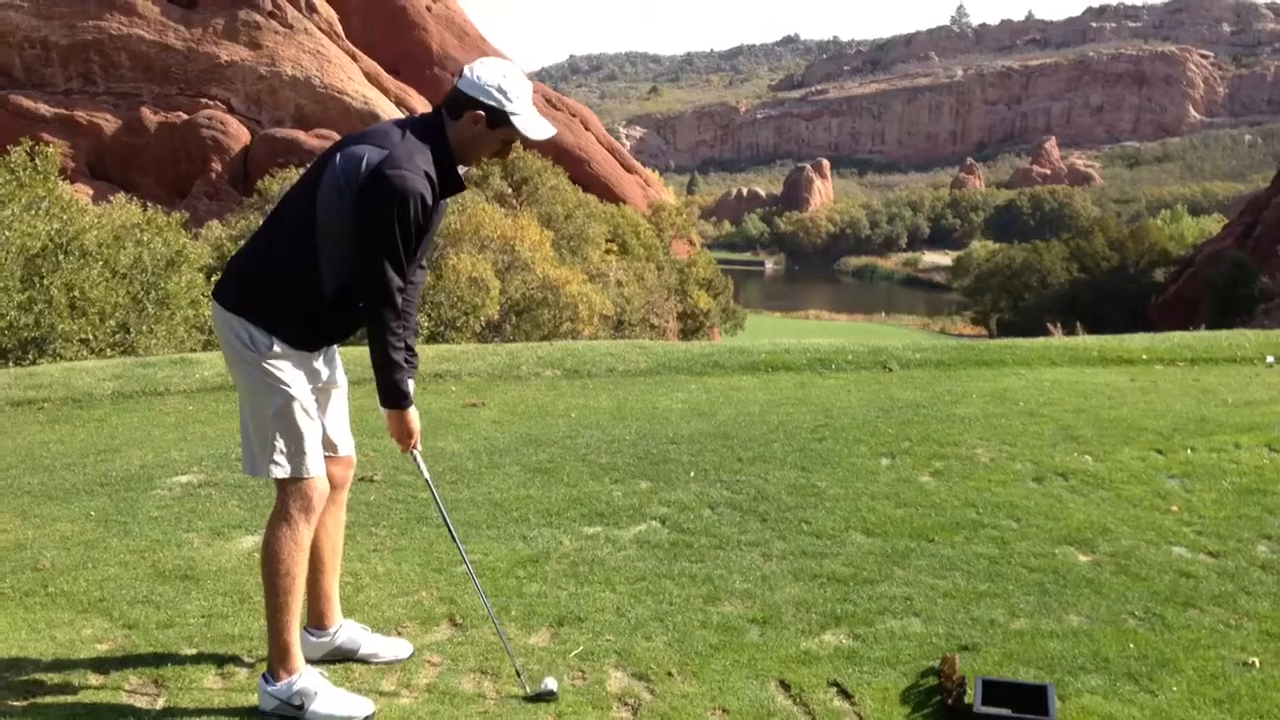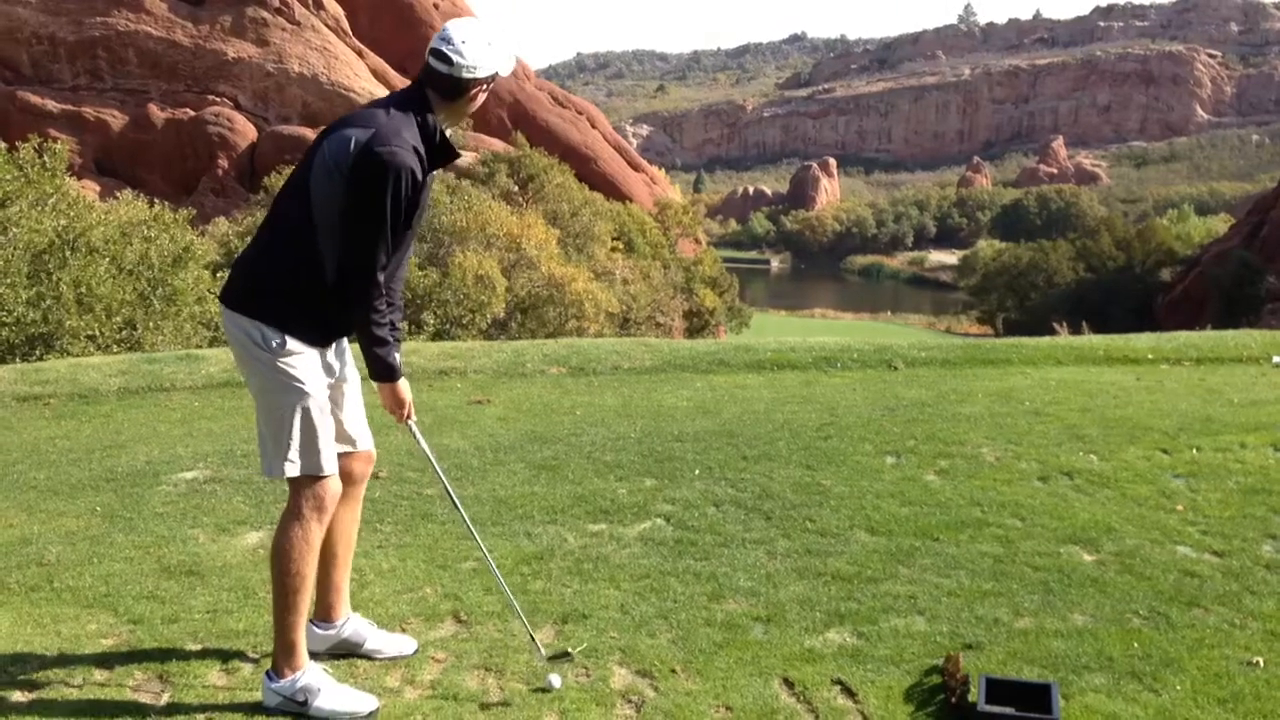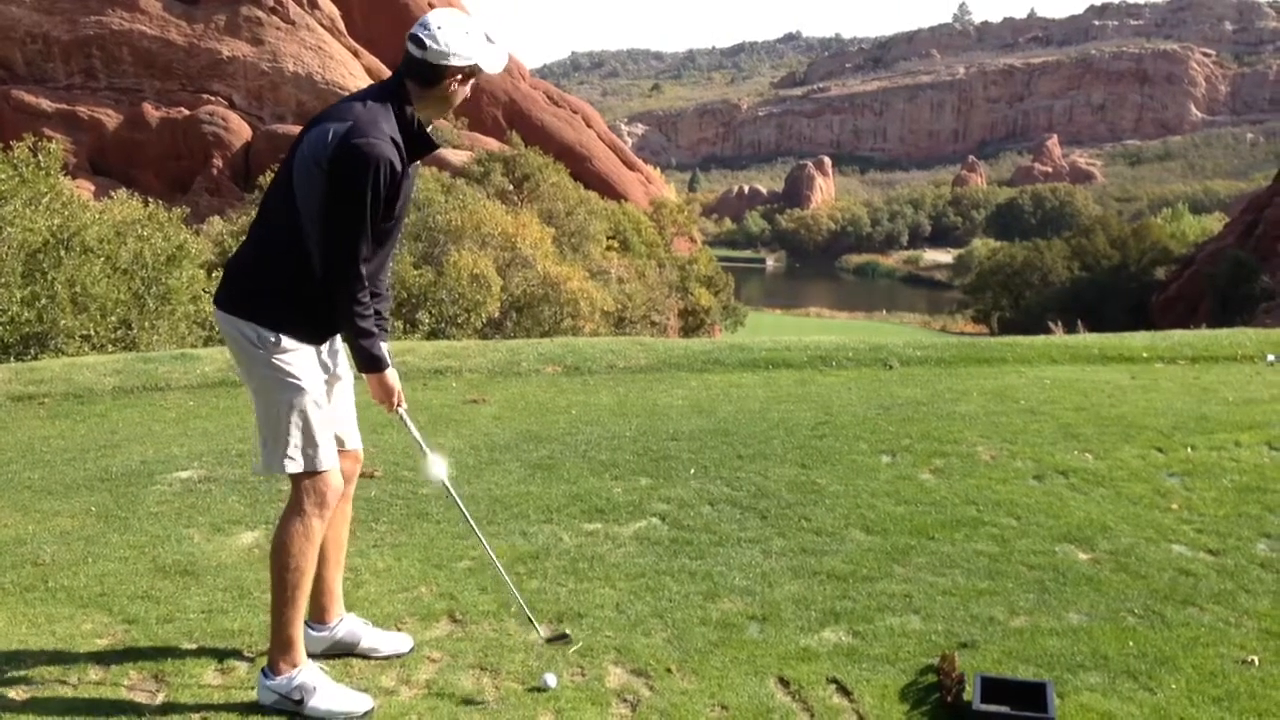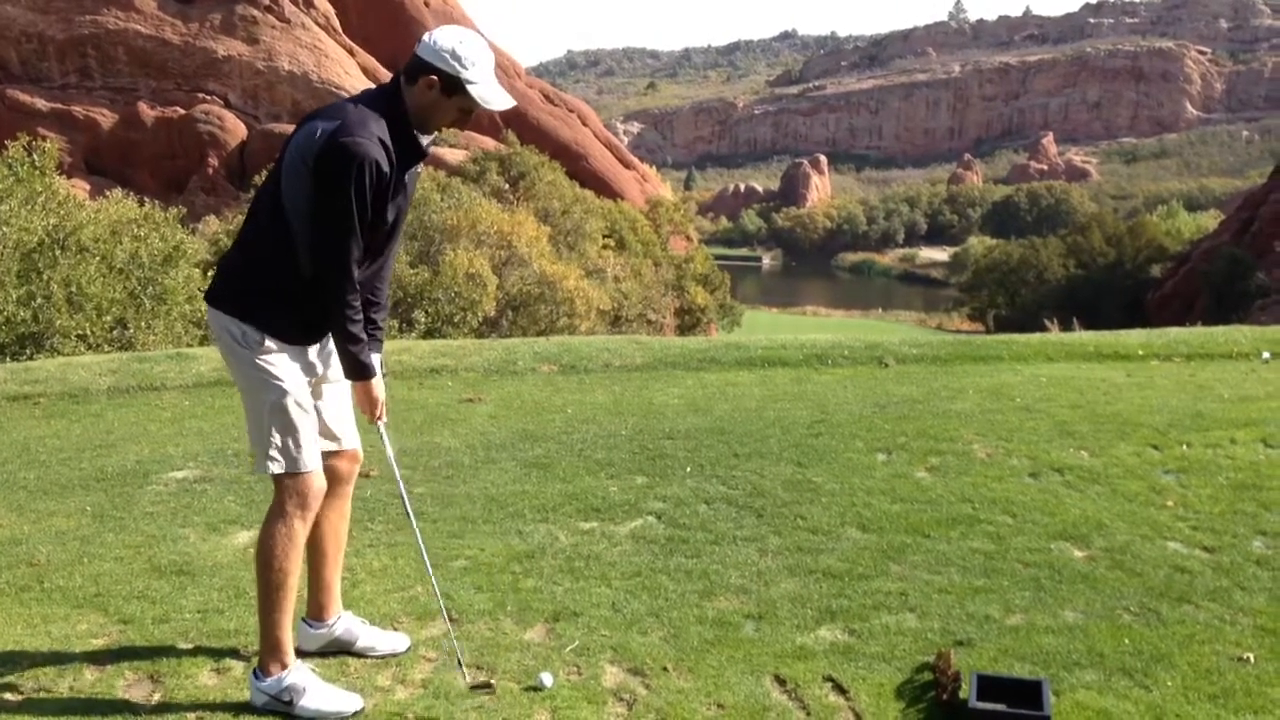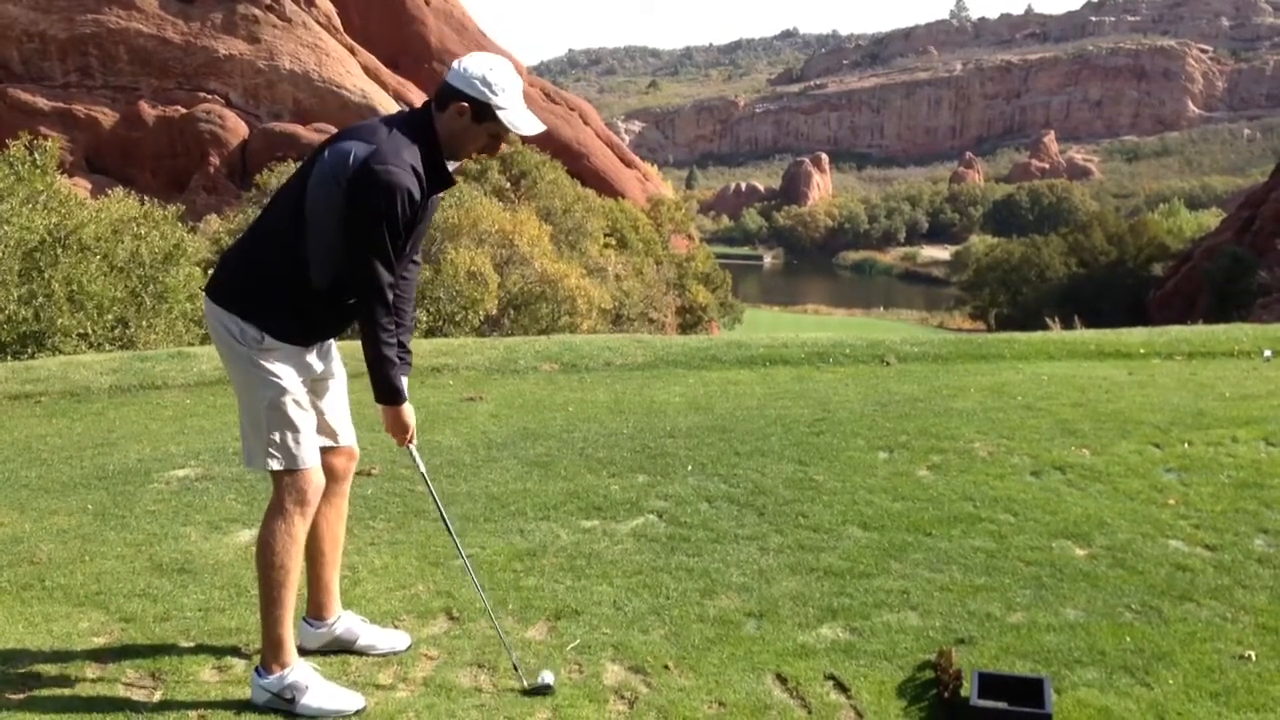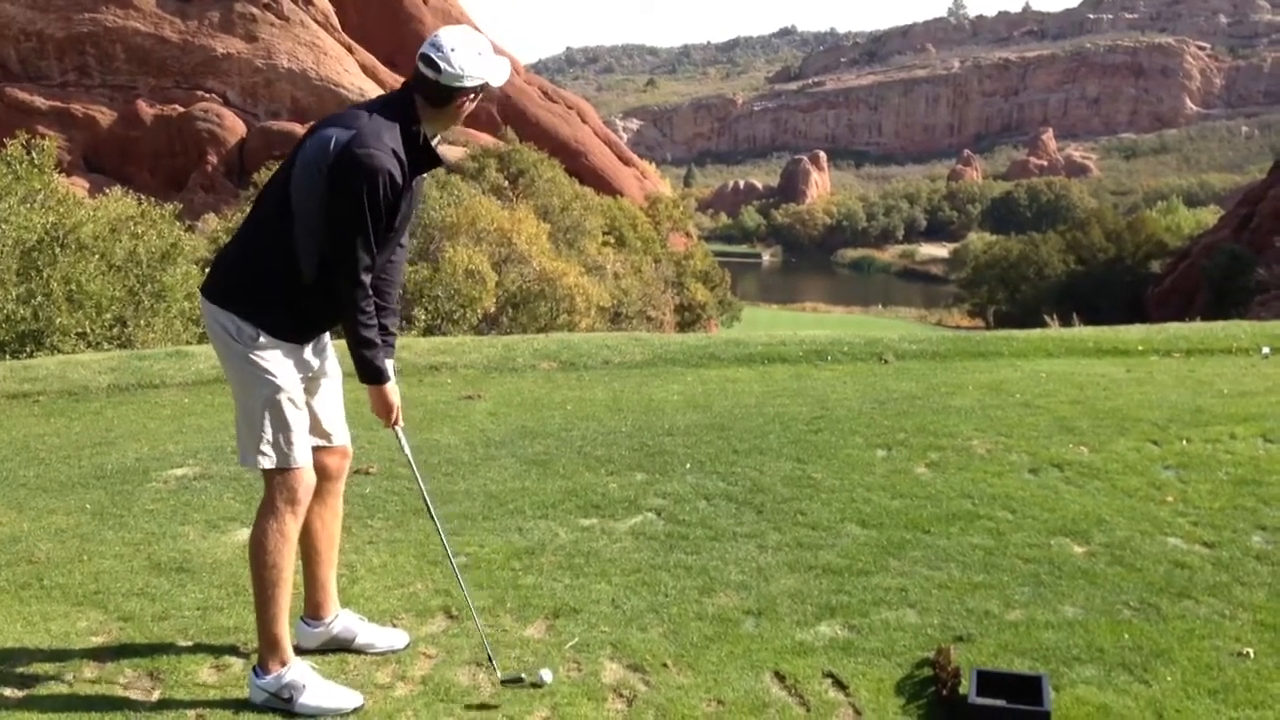
dt=0.7s
person 1, frame 1
left shoulder: (423, 159)
right shoulder: (400, 176)
left elbow: (405, 279)
right elbow: (383, 294)
left wrist: (405, 381)
right wrist: (397, 399)
left hip: (307, 323)
right hip: (265, 324)
left knee: (336, 470)
right knee: (304, 491)
left ankle: (325, 627)
person 1, frame 2
left shoulder: (405, 134)
right shoulder: (391, 153)
left elbow: (381, 264)
right elbow: (364, 274)
left wrist: (388, 357)
right wrist: (388, 371)
left hip: (314, 320)
right hip: (276, 322)
left knee: (354, 465)
right knee: (315, 491)
left ankle: (332, 620)
person 1, frame 3
left shoulder: (390, 129)
right shoulder: (367, 144)
left elbow: (368, 257)
right elbow: (343, 268)
left wrist: (377, 347)
right wrist: (375, 362)
left hip: (312, 320)
right hip: (270, 320)
left knee: (344, 466)
right knee: (316, 487)
left ankle: (327, 621)
person 1, frame 4
left shoulder: (397, 141)
right shoulder: (356, 144)
left elbow: (372, 262)
right elbow: (335, 270)
left wrist: (371, 354)
right wrist: (360, 370)
left hip: (307, 321)
right hip: (261, 321)
left knee: (342, 465)
right knee: (303, 487)
left ankle: (324, 619)
person 1, frame 5
left shoulder: (418, 160)
right shoulder: (386, 171)
left elbow: (399, 278)
right elbow: (372, 293)
left wrist: (400, 377)
right wrist: (392, 397)
left hip: (304, 320)
right hip: (258, 320)
left knee: (338, 461)
right knee: (300, 484)
left ankle: (324, 618)
person 1, frame 6
left shoulder: (401, 143)
right shoulder: (370, 154)
left elbow: (385, 259)
right elbow: (351, 275)
left wrist: (384, 357)
right wrist: (376, 375)
left hip: (300, 318)
right hip: (255, 317)
left knee: (332, 461)
right knee: (292, 484)
left ankle: (323, 617)
